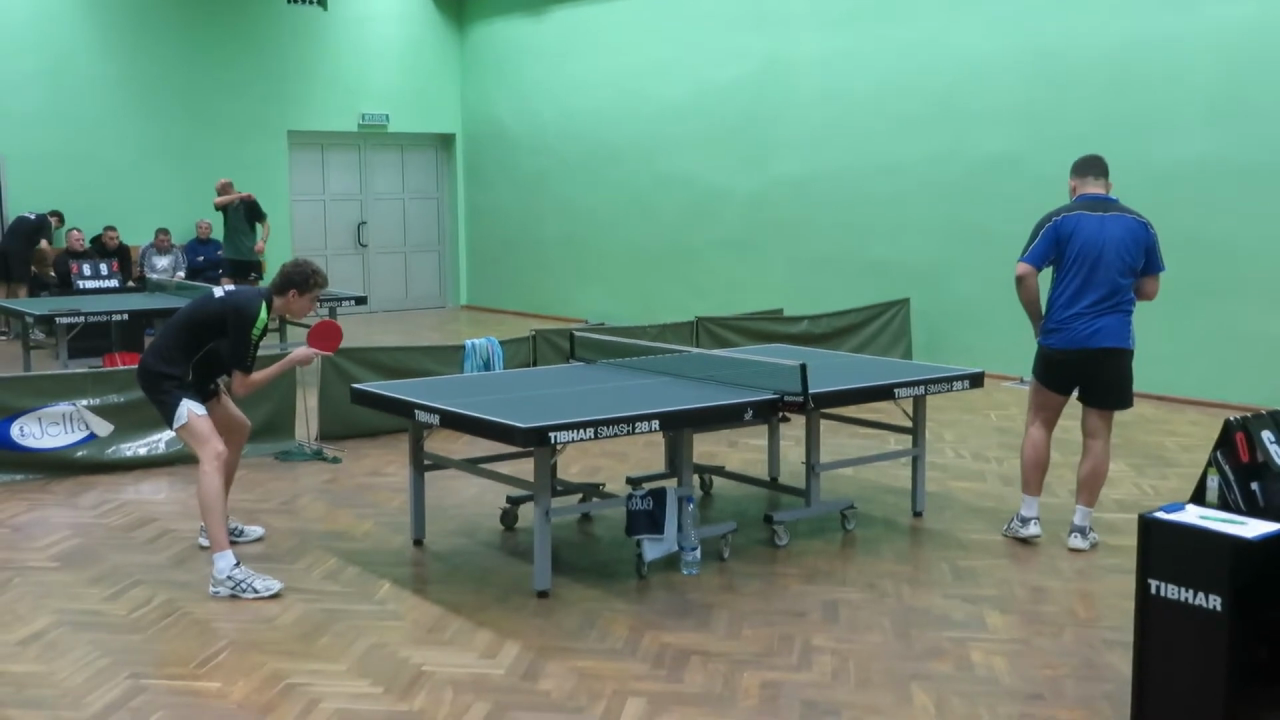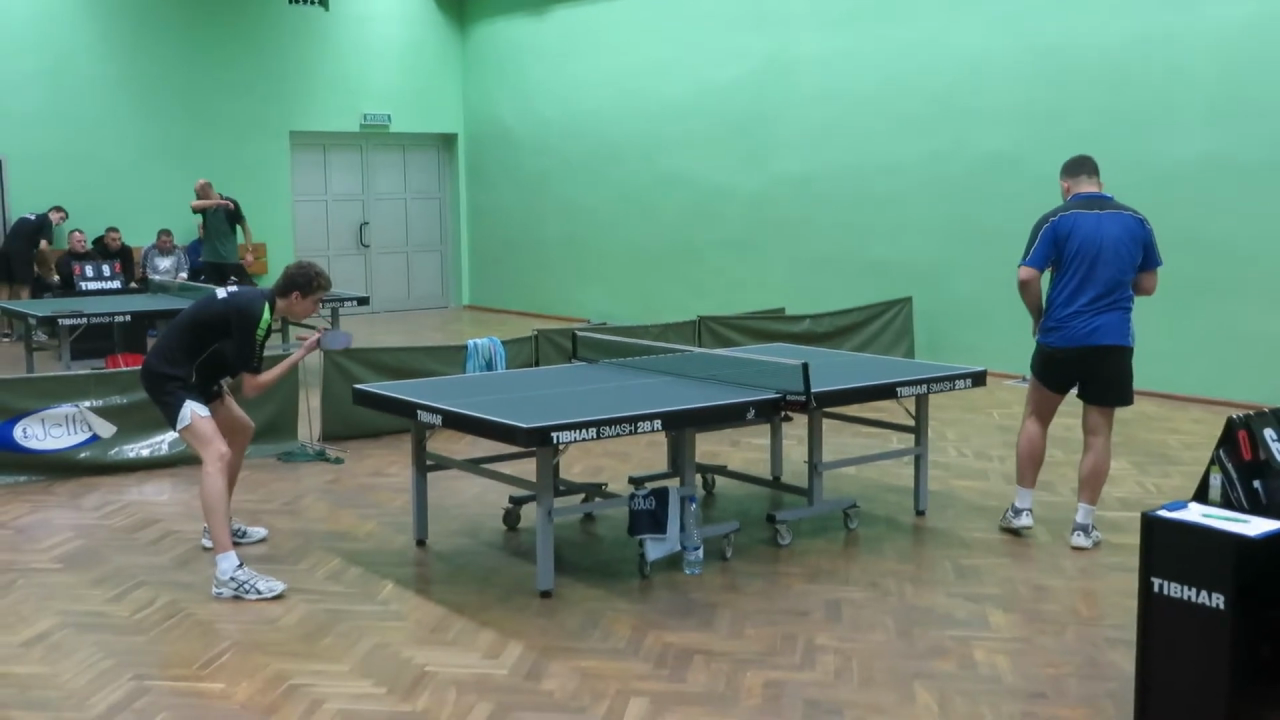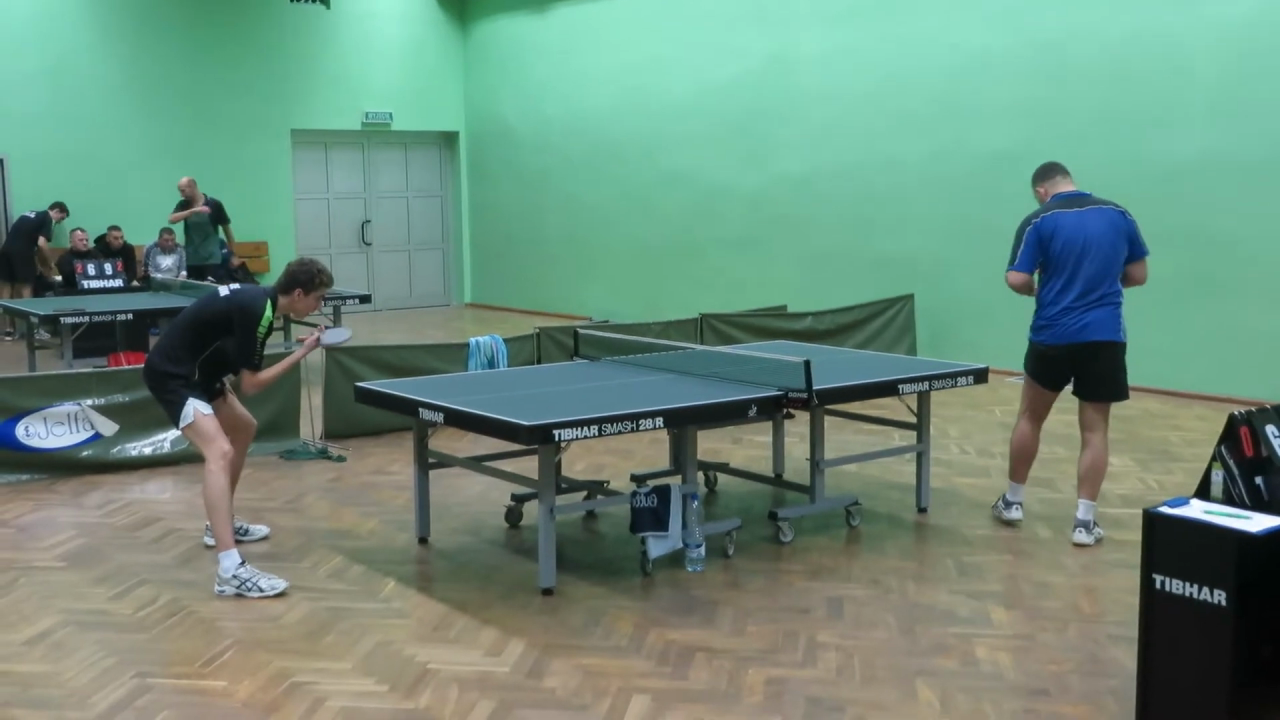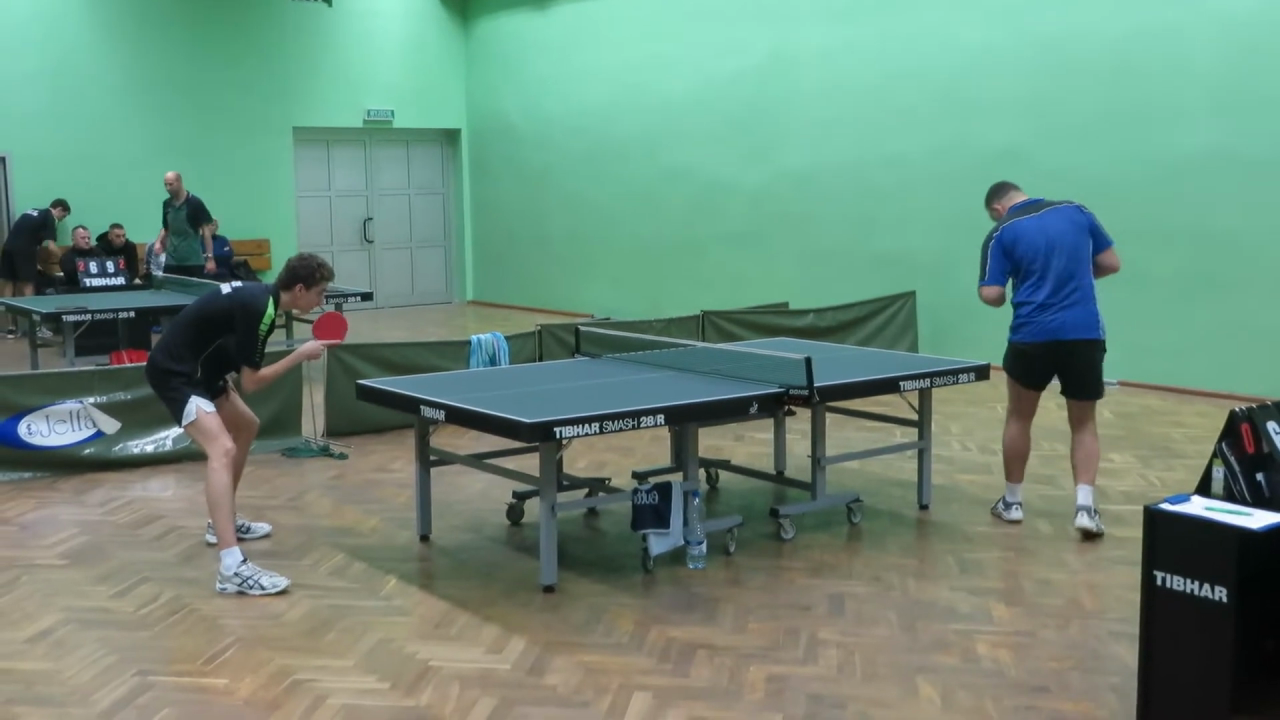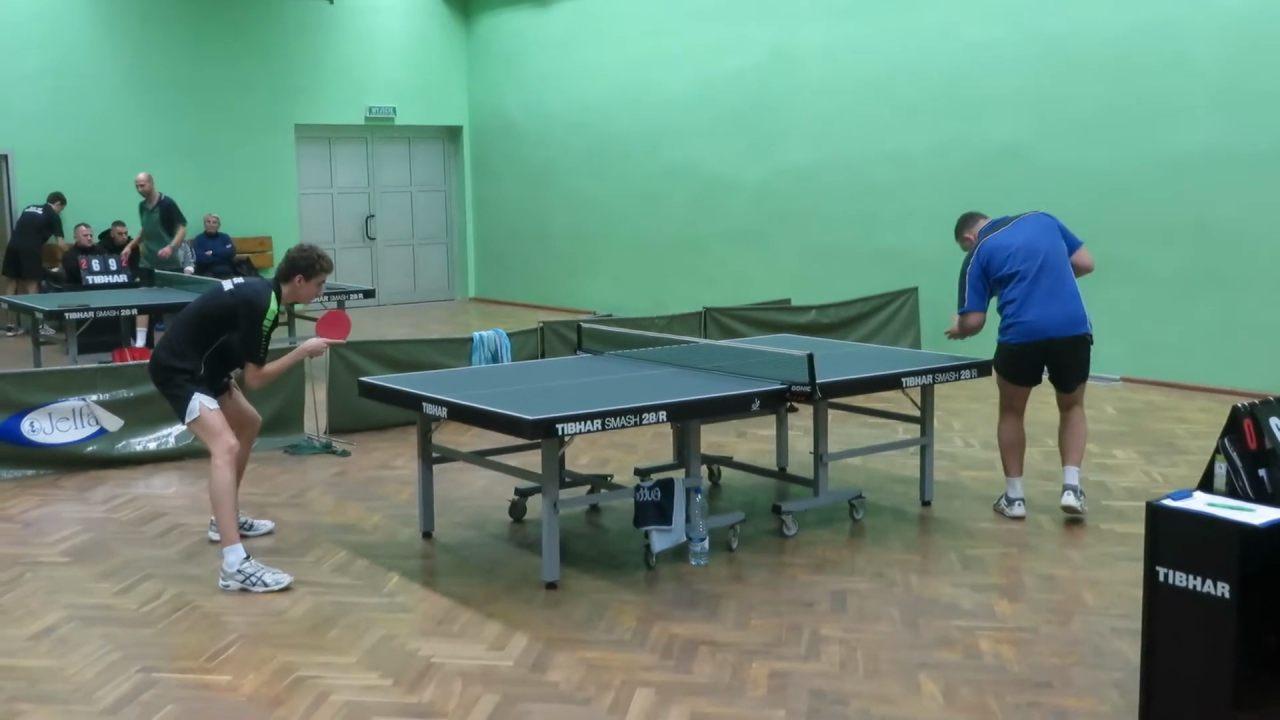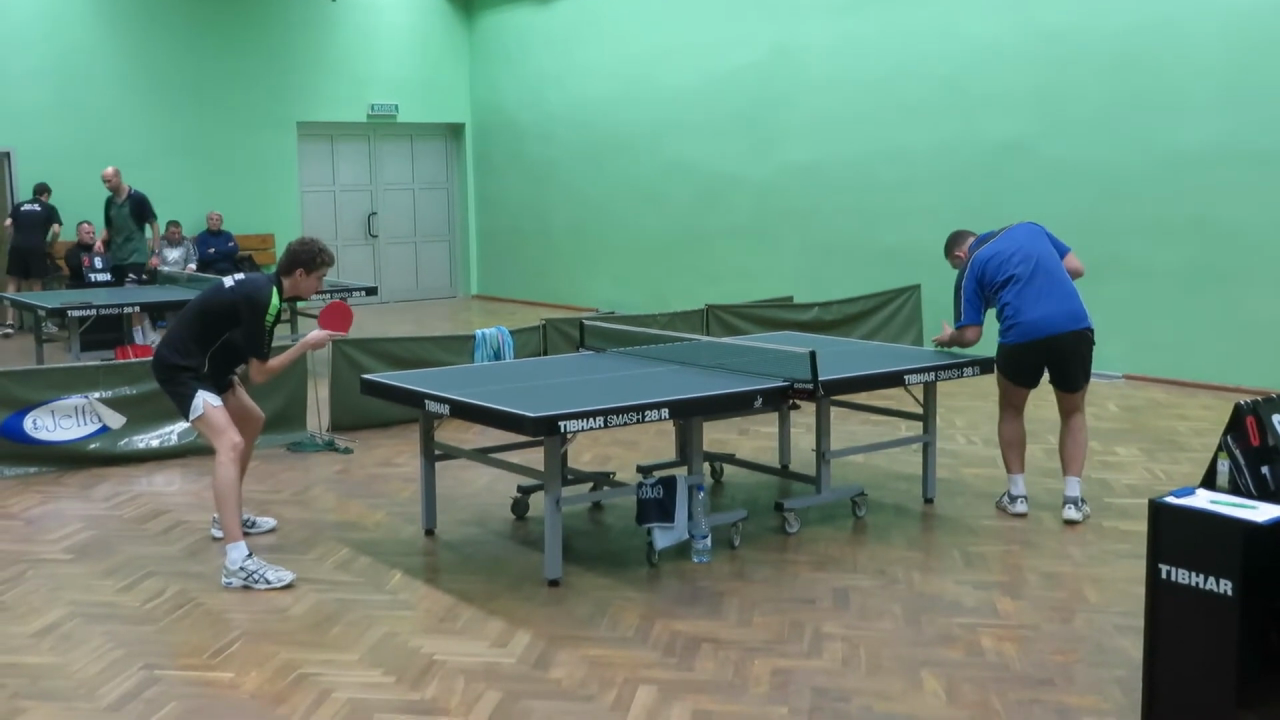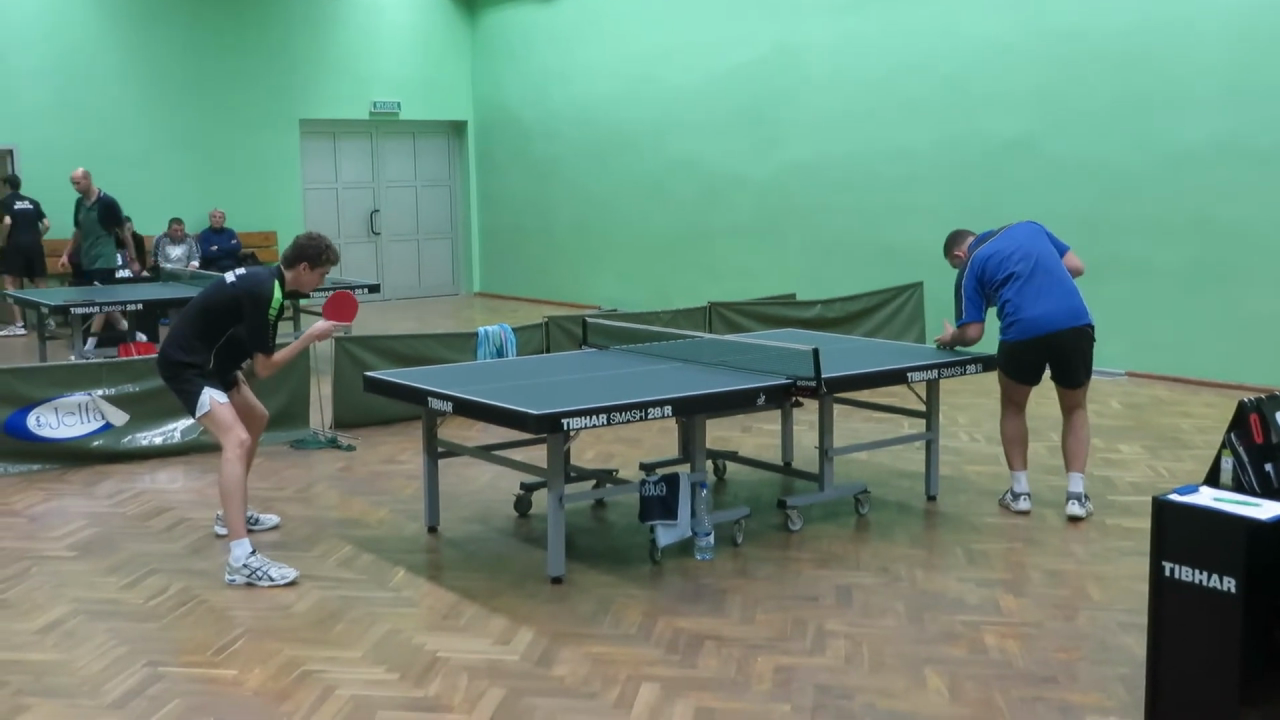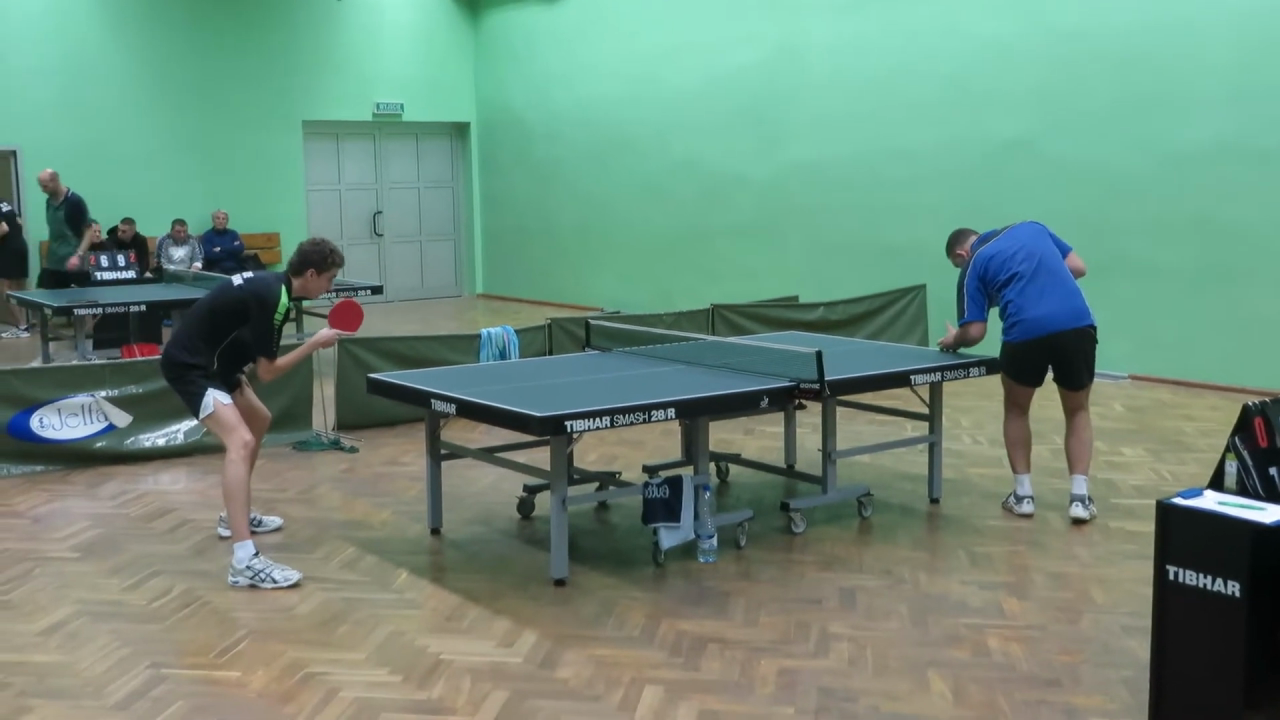
dt=0.3s
person 1, frame 1
left shoulder: (254, 299)
right shoulder: (251, 312)
right elbow: (241, 386)
left wrist: (217, 384)
right wrist: (293, 360)
left hip: (187, 371)
right hip: (164, 375)
left knee: (238, 430)
right knee: (214, 453)
left ankle: (216, 525)
right ankle: (225, 572)
person 1, frame 2
left shoulder: (256, 300)
right shoulder: (254, 313)
right elbow: (251, 387)
left wrist: (219, 385)
right wrist: (301, 354)
left hip: (190, 372)
right hip: (168, 377)
left knee: (242, 431)
right knee: (217, 454)
left ankle: (220, 525)
right ankle: (228, 572)
person 1, frame 3
left shoulder: (258, 298)
right shoulder: (256, 310)
right elbow: (250, 384)
left wrist: (222, 384)
right wrist: (301, 353)
left hip: (193, 371)
right hip: (171, 375)
left knee: (244, 429)
right knee: (220, 452)
left ankle: (222, 523)
right ankle: (230, 571)
person 1, frame 4
left shoulder: (260, 296)
right shoulder: (258, 308)
right elbow: (250, 381)
left wrist: (223, 382)
right wrist: (301, 355)
left hip: (195, 369)
right hip: (173, 373)
left knee: (246, 427)
right knee: (222, 450)
left ankle: (223, 521)
right ankle: (232, 567)
person 1, frame 5
left shoulder: (261, 290)
right shoulder: (260, 303)
right elbow: (254, 377)
left wrist: (225, 379)
right wrist: (304, 351)
left hip: (197, 366)
right hip: (176, 370)
left knee: (249, 424)
right knee: (226, 447)
left ankle: (226, 519)
right ankle: (235, 565)
person 1, frame 6
left shoulder: (262, 285)
right shoulder: (262, 299)
right elbow: (259, 373)
left wrist: (228, 375)
right wrist: (306, 344)
left hip: (200, 363)
right hip: (180, 368)
left knee: (252, 422)
right knee: (230, 444)
left ankle: (229, 516)
right ankle: (238, 562)
person 1, frame 7
left shoulder: (265, 279)
right shoulder: (264, 292)
right elbow: (264, 367)
left wrist: (233, 374)
right wrist: (312, 335)
left hip: (205, 359)
right hip: (185, 364)
left knee: (256, 420)
right knee: (237, 441)
left ankle: (232, 514)
right ankle: (241, 560)
person 1, frame 8
left shoulder: (272, 284)
right shoulder: (271, 297)
right elbow: (267, 371)
left wrist: (236, 375)
right wrist: (315, 343)
left hip: (208, 361)
right hip: (189, 365)
left knee: (259, 421)
right knee: (241, 442)
left ankle: (235, 516)
right ankle: (244, 561)
person 2, frame 1
left shoulder: (1058, 220)
right shoulder: (1140, 226)
left elbow: (1024, 274)
right elbow: (1149, 290)
left wrist: (1038, 322)
left hip: (1061, 341)
right hip: (1113, 345)
left knee: (1039, 425)
right knee: (1097, 436)
left ankle: (1028, 517)
right ankle: (1080, 527)
person 2, frame 2
left shoulder: (1056, 220)
right shoulder: (1137, 222)
left elbow: (1026, 277)
right elbow: (1147, 285)
left wrist: (1039, 317)
left hip: (1060, 339)
right hip: (1113, 342)
left knee: (1035, 420)
right knee: (1097, 434)
left ankle: (1021, 508)
right ankle: (1083, 525)
person 2, frame 3
left shoulder: (1038, 221)
right shoulder: (1118, 215)
left elbow: (1017, 280)
right elbow: (1138, 275)
left hip: (1053, 337)
right hip: (1105, 337)
left knee: (1030, 418)
right knee: (1095, 431)
left ankle: (1013, 501)
right ankle: (1085, 521)
person 2, frame 4
left shoulder: (1001, 233)
right shoulder: (1076, 212)
left elbow: (991, 295)
right elbow: (1110, 263)
left wrist: (1016, 290)
left hip: (1031, 336)
right hip: (1084, 333)
left knee: (1018, 418)
right knee: (1084, 423)
left ankle: (1012, 501)
right ankle: (1085, 506)
person 2, frame 5
left shoulder: (977, 255)
right shoulder: (1043, 220)
left elbow: (974, 320)
right elbow: (1086, 264)
left wrist: (959, 330)
left hip: (1022, 334)
right hip: (1074, 328)
left knee: (1011, 412)
right knee: (1072, 407)
left ankle: (1014, 497)
right ankle: (1071, 486)
person 2, frame 6
left shoulder: (970, 268)
right shoulder: (1030, 228)
left elbow: (970, 335)
right elbow: (1076, 268)
left wrist: (951, 338)
left hip: (1022, 334)
right hip: (1075, 326)
left knee: (1011, 410)
right knee: (1072, 413)
left ankle: (1016, 494)
right ankle: (1073, 498)
person 2, frame 7
left shoulder: (971, 267)
right shoulder: (1029, 227)
left elbow: (972, 333)
right elbow: (1076, 267)
left wrist: (952, 338)
left hip: (1024, 332)
right hip: (1075, 324)
left knee: (1013, 407)
right knee: (1075, 409)
left ankle: (1020, 491)
right ankle: (1076, 494)
person 2, frame 8
left shoulder: (973, 266)
right shoulder: (1032, 228)
left elbow: (974, 332)
right elbow: (1078, 268)
left wrist: (954, 340)
left hip: (1025, 332)
right hip: (1077, 325)
left knee: (1016, 410)
right knee: (1077, 411)
left ankle: (1022, 494)
right ankle: (1080, 496)
